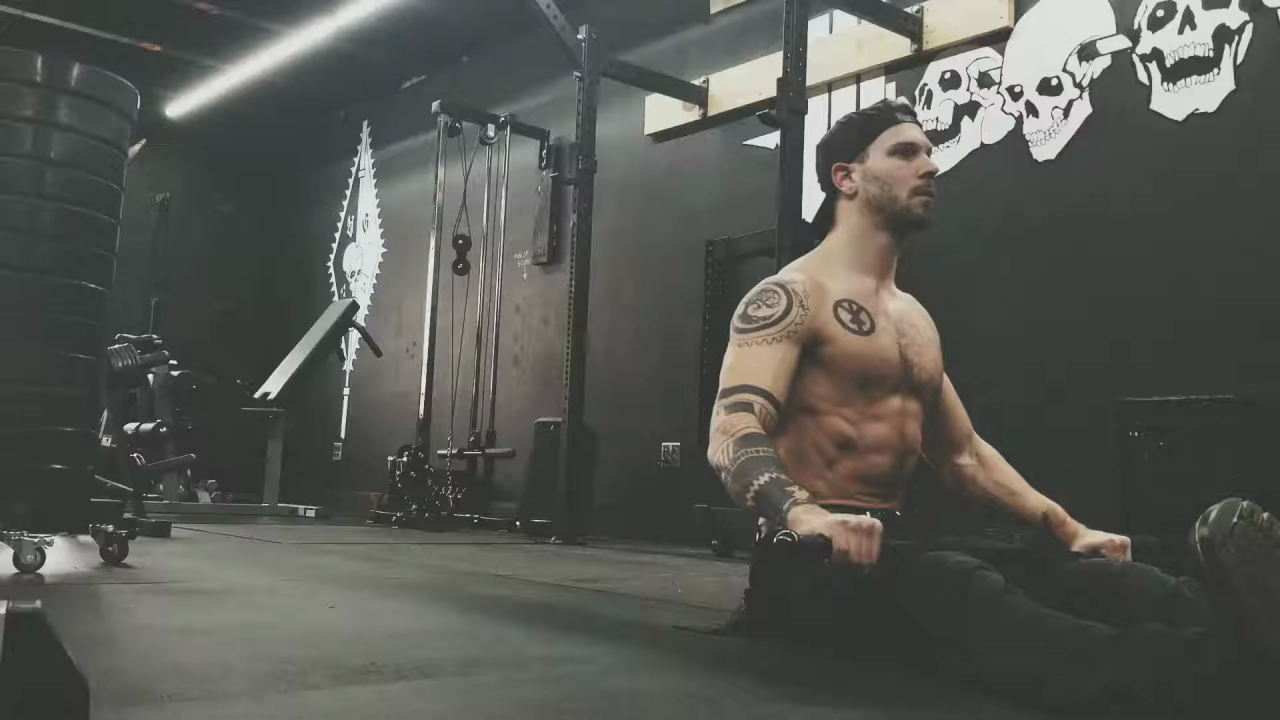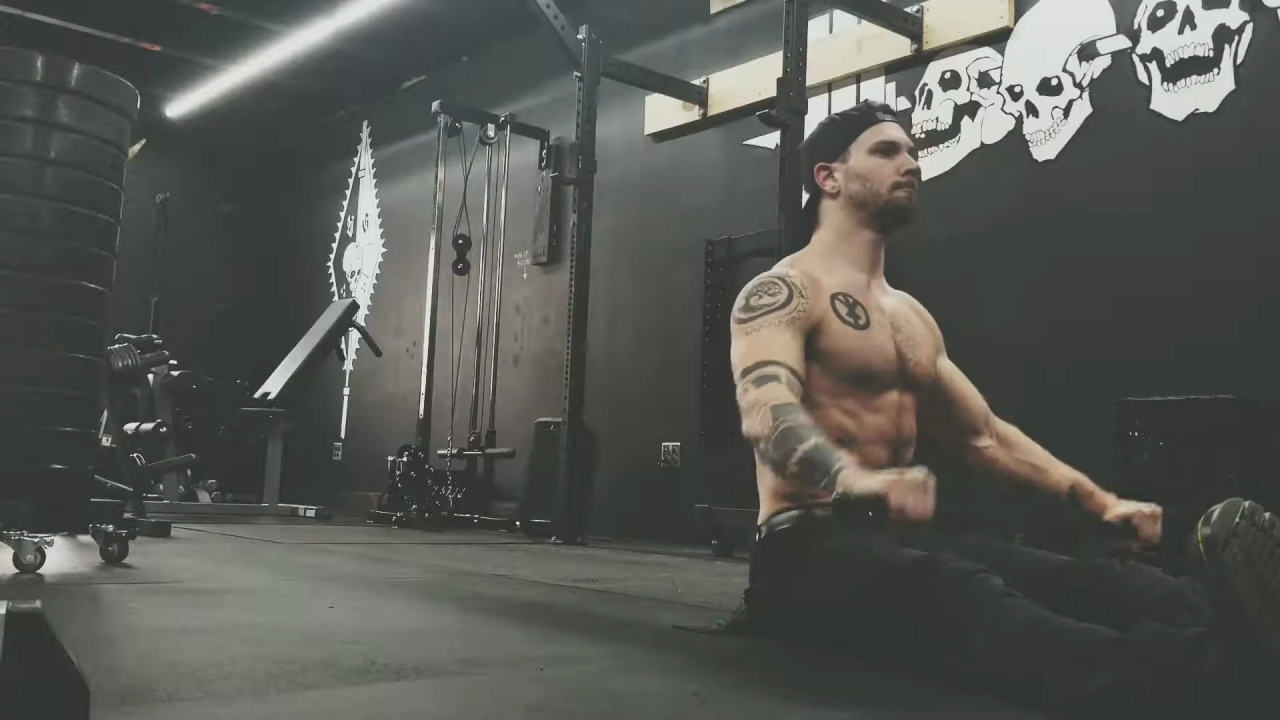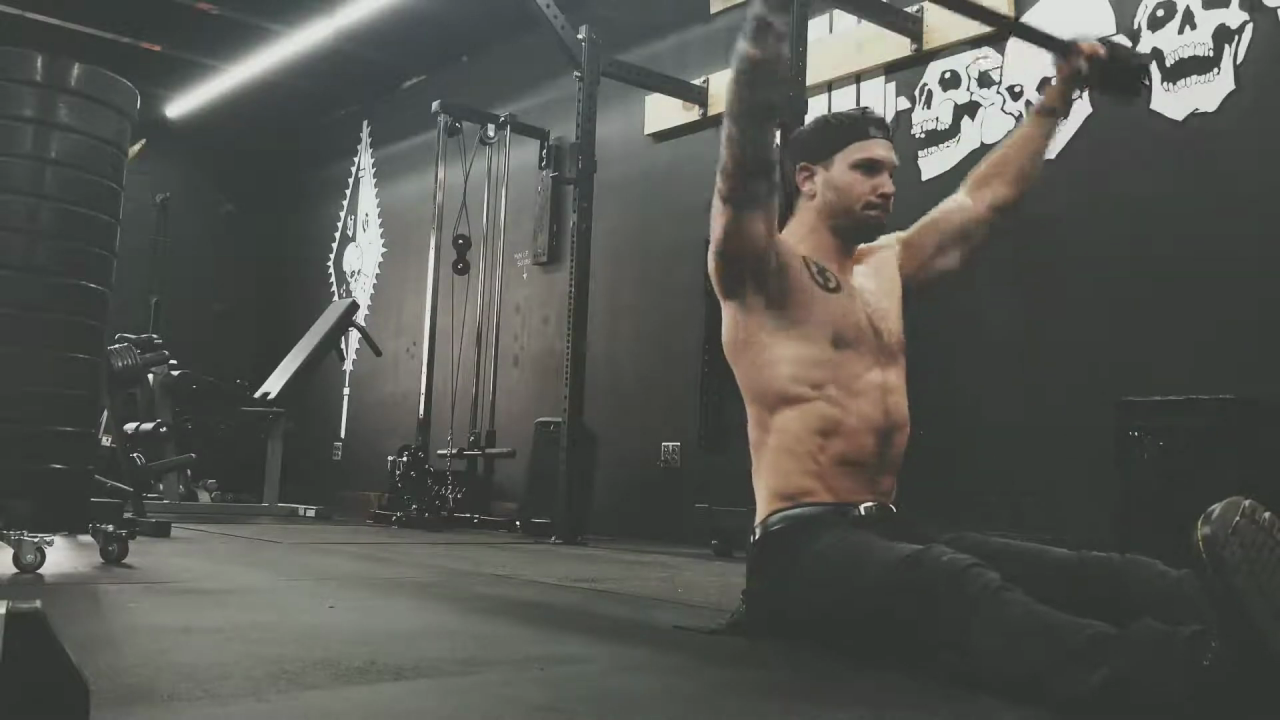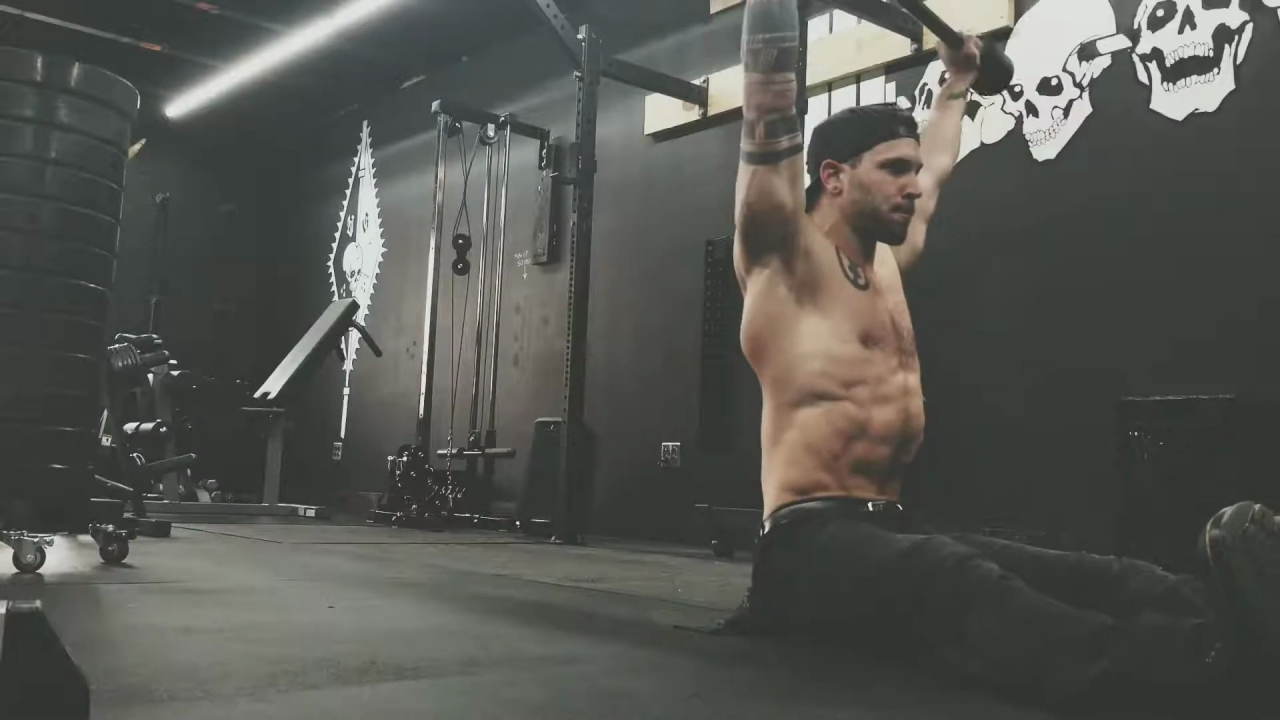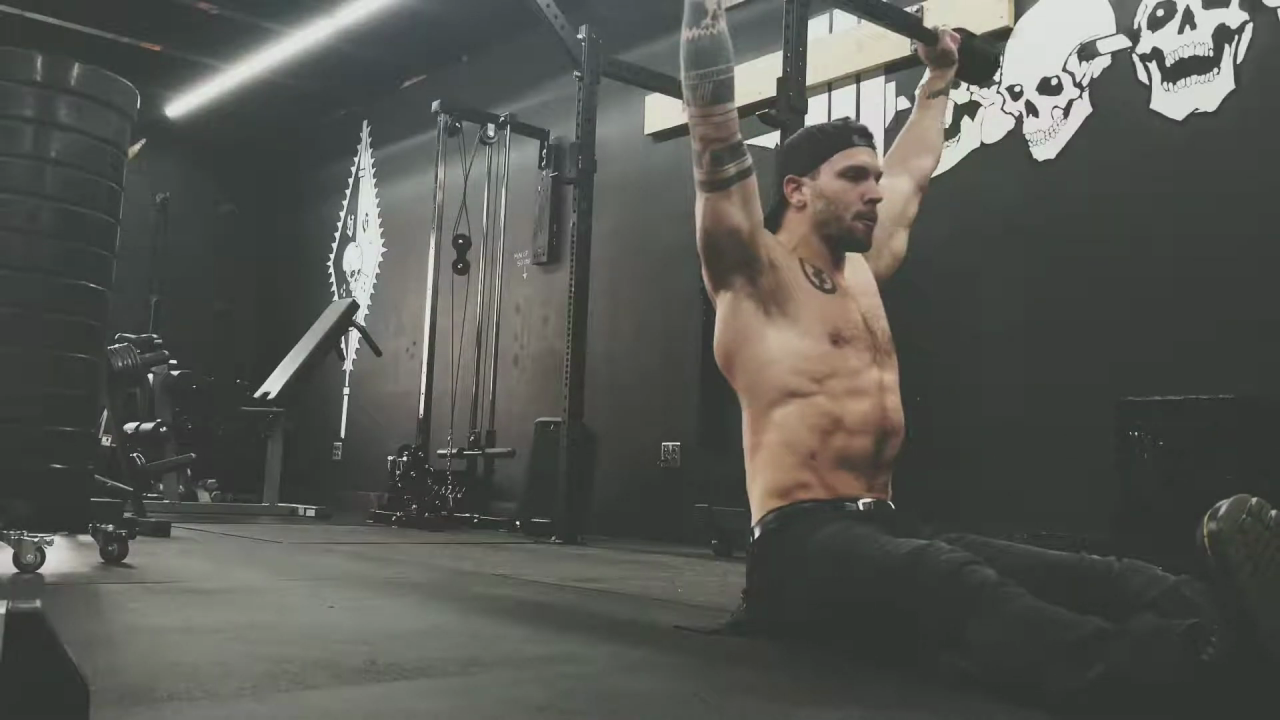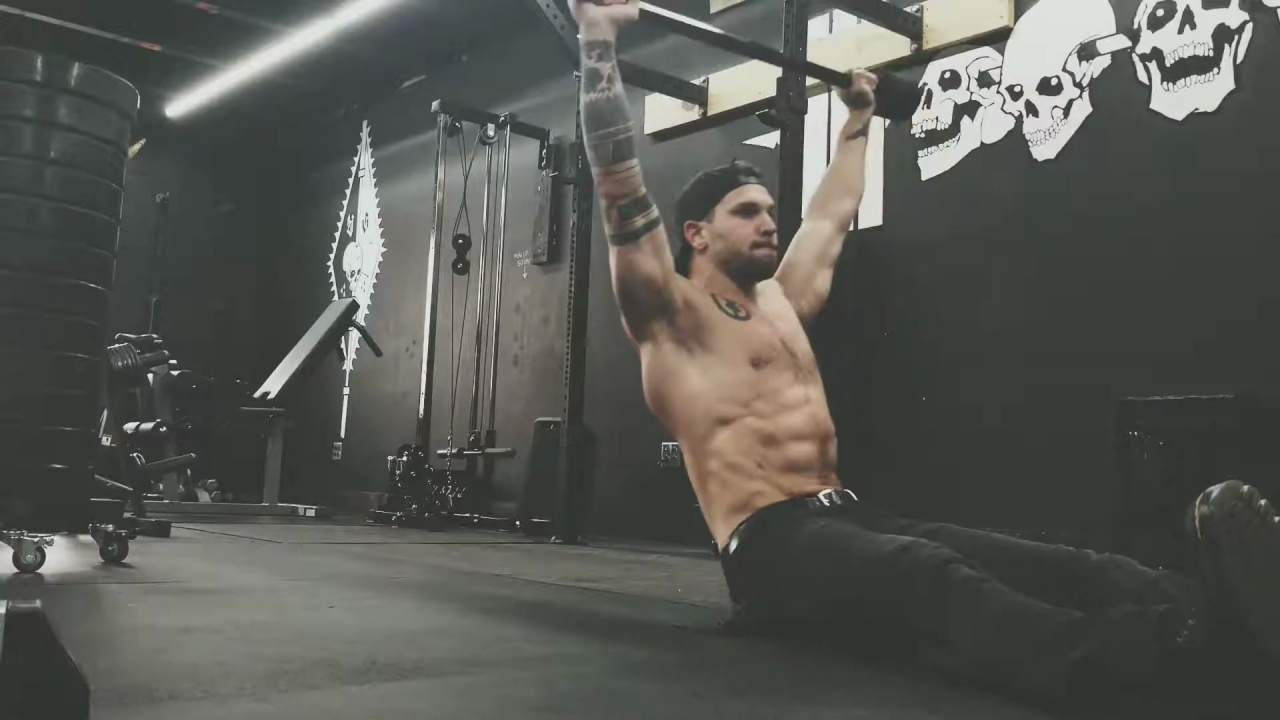
dt=0.4s
person 1, frame 1
left shoulder: (915, 318)
right shoulder: (791, 297)
left elbow: (963, 452)
right elbow: (733, 433)
left wrist: (1065, 527)
right wrist: (803, 516)
left hip: (892, 545)
right hip: (807, 558)
left knee: (1077, 575)
right knee: (959, 590)
right ankle: (1195, 659)
person 1, frame 2
left shoulder: (912, 316)
right shoulder: (784, 292)
left elbow: (984, 435)
right elbow: (767, 414)
left wrist: (1097, 499)
right wrist: (856, 480)
left hip: (892, 540)
right hip: (806, 554)
left knee: (1078, 577)
right knee: (958, 592)
right ankle: (1189, 663)
person 1, frame 3
left shoulder: (886, 266)
right shoulder: (756, 268)
left elbow: (985, 196)
right elbow: (749, 144)
left wrist: (1061, 88)
left hip: (888, 533)
right hip: (802, 551)
left knee: (1087, 573)
right knee: (954, 587)
right ankle: (1186, 663)
person 1, frame 4
left shoulder: (882, 257)
right shoulder: (785, 256)
left elbow: (937, 166)
right elbow: (769, 107)
left wrist: (957, 81)
left hip: (893, 532)
right hip: (809, 550)
left knee: (1091, 577)
right knee: (954, 579)
right ankle: (1187, 659)
person 1, frame 5
left shoulder: (859, 270)
right shoulder: (754, 274)
left elbow: (913, 171)
right elbow: (715, 128)
left wrist: (937, 80)
left hip: (883, 531)
right hip: (800, 551)
left knee: (1083, 577)
right knee: (952, 585)
right ankle: (1192, 657)
person 1, frame 6
left shoulder: (780, 301)
right shoulder: (672, 316)
left elbow: (834, 212)
right elbow: (621, 191)
left wrist: (858, 117)
left hip: (848, 518)
right hip: (772, 548)
left knee: (1048, 566)
right knee: (930, 577)
right ankle: (1147, 651)
